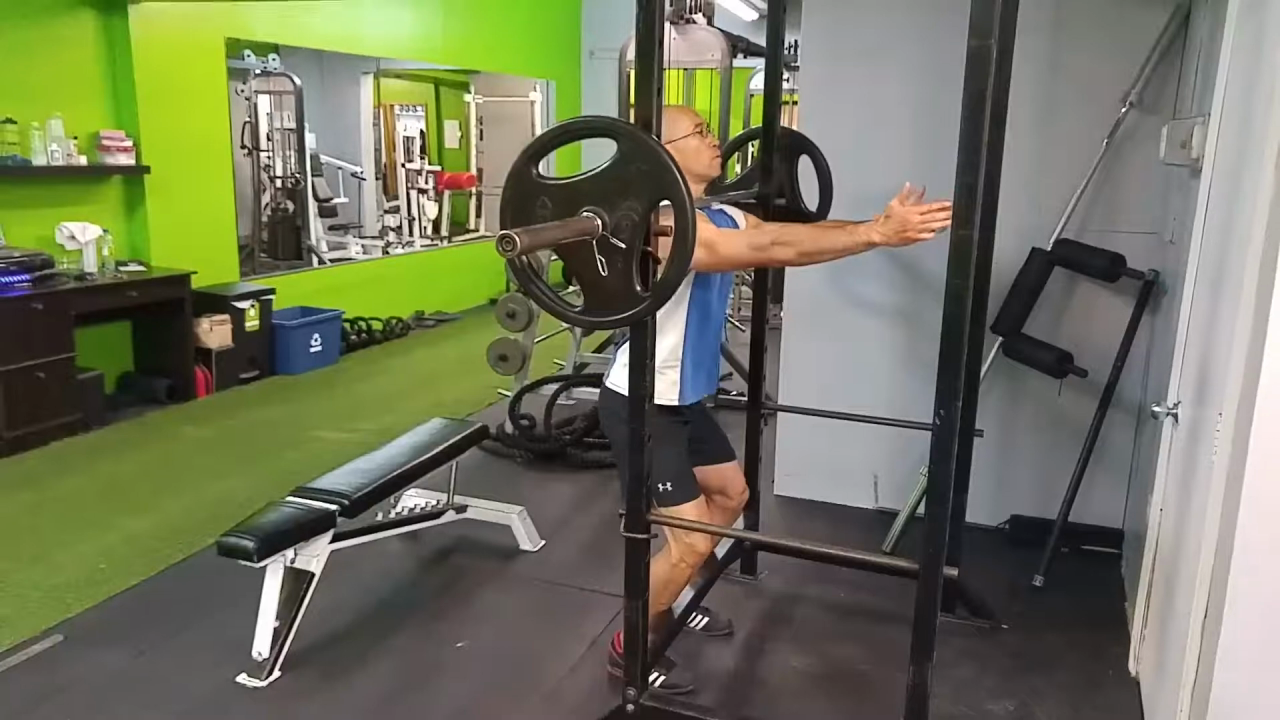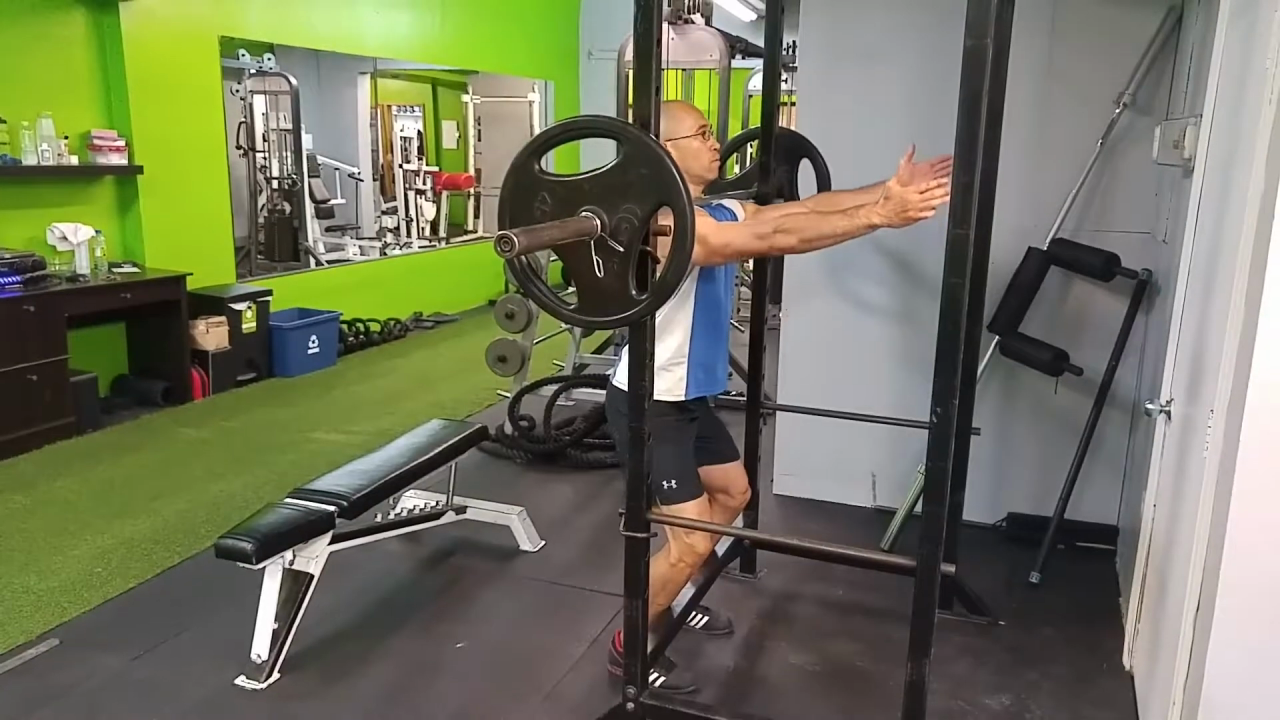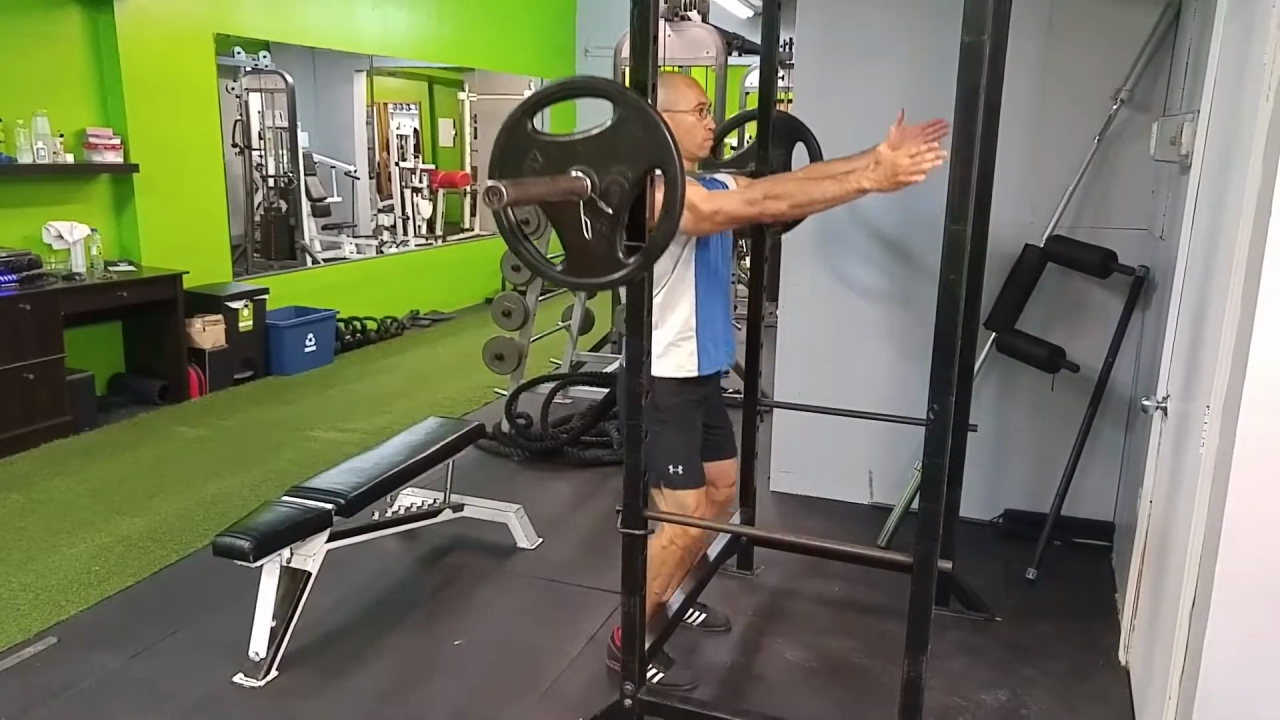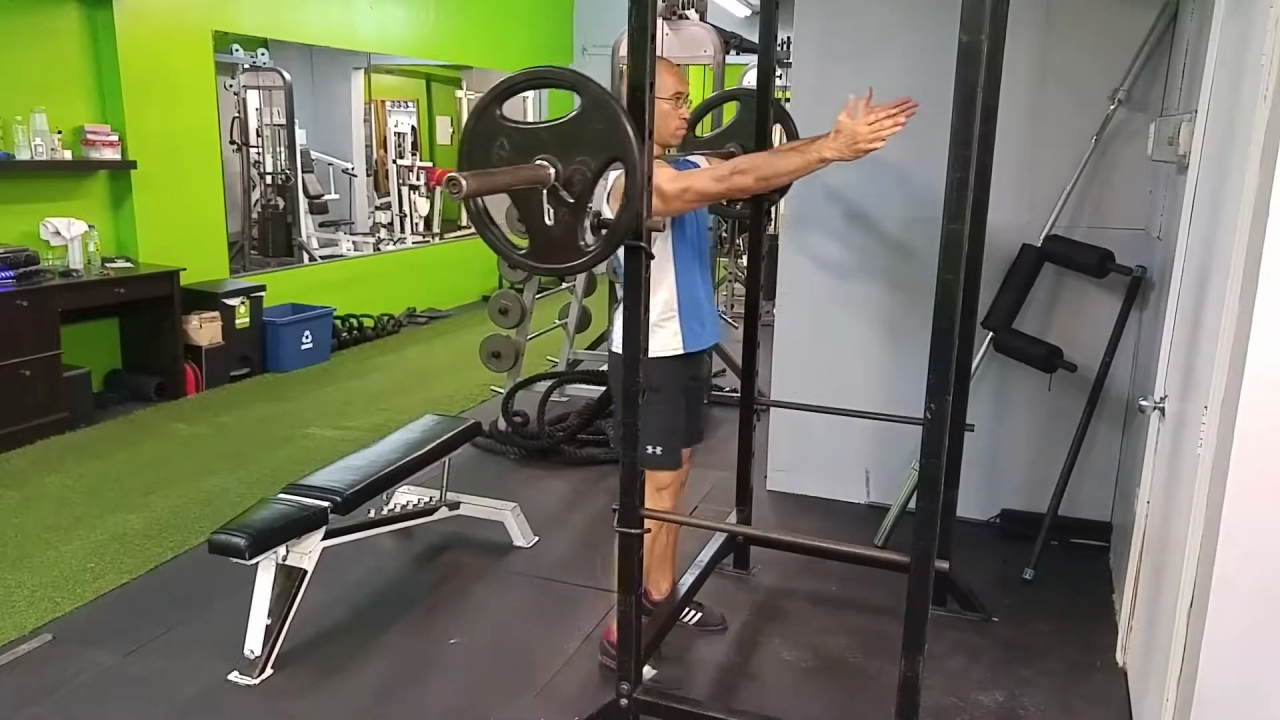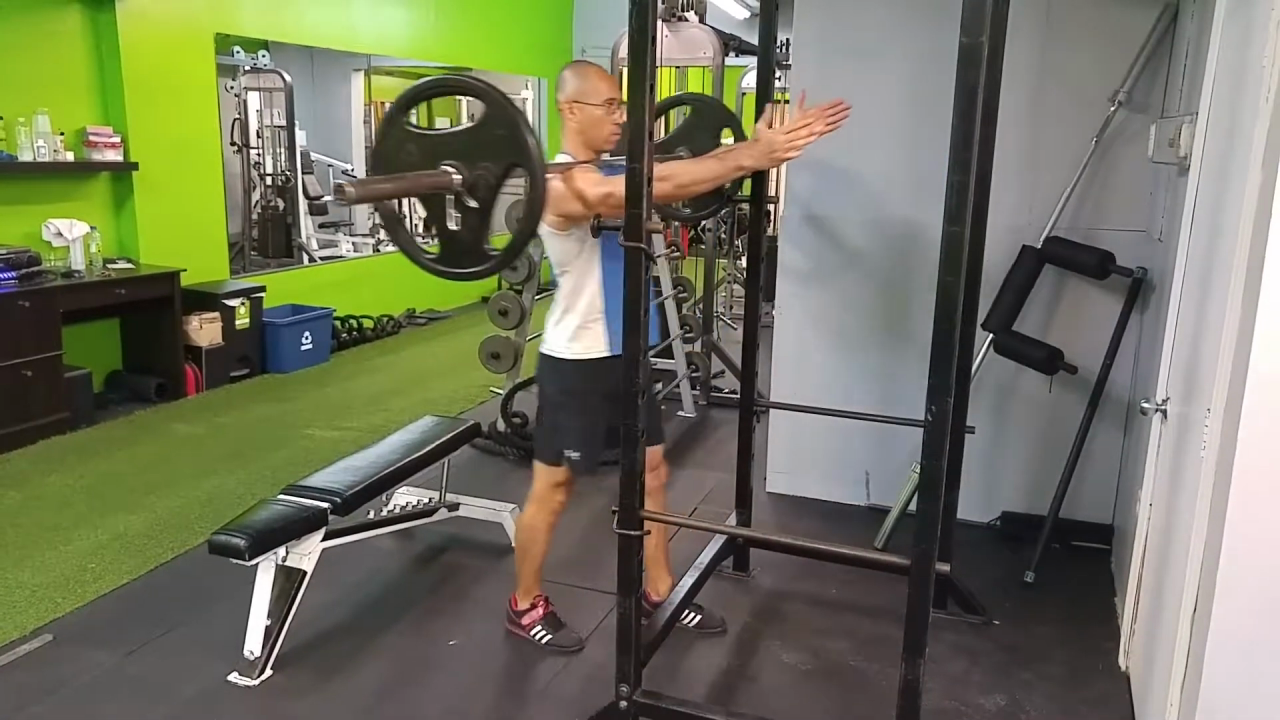
dt=0.5s
person 1, frame 1
left shoulder: (724, 217)
right shoulder: (670, 224)
left elbow: (793, 231)
right elbow: (772, 251)
left wrist: (887, 220)
right wrist: (877, 235)
left hip: (683, 397)
left knee: (730, 495)
right knee: (691, 540)
left ankle: (666, 602)
right ankle: (629, 647)
person 1, frame 2
left shoulder: (724, 212)
left elbow: (802, 209)
right elbow: (774, 239)
left wrist: (888, 190)
right wrist: (878, 216)
left hip: (689, 395)
right hip: (647, 402)
left knee: (732, 494)
right knee: (692, 540)
left ankle: (667, 599)
right ankle: (628, 646)
person 1, frame 3
left shoulder: (714, 186)
right shoulder: (664, 194)
left elbow: (788, 183)
right elbow: (766, 207)
left wrist: (877, 157)
right wrist: (870, 181)
left hip: (701, 373)
right hip: (663, 380)
left knee: (719, 492)
right knee: (682, 517)
left ankle: (666, 596)
right ankle: (629, 641)
person 1, frame 4
left shoulder: (686, 168)
right shoulder: (634, 180)
left elbow: (756, 164)
right elbow: (733, 181)
left wrist: (839, 136)
right wrist: (831, 151)
left hip: (687, 350)
right hip: (650, 359)
left knee: (672, 485)
right knee: (657, 496)
left ankle: (659, 596)
right ankle: (621, 633)
person 1, frame 5
left shoulder: (617, 175)
right shoulder: (564, 185)
left elbow: (688, 171)
right elbow: (653, 190)
left wrist: (776, 141)
right wrist: (749, 158)
left hip: (624, 354)
right hip: (576, 363)
left knee: (653, 474)
right knee: (552, 491)
left ankle: (658, 594)
right ankle: (526, 606)
